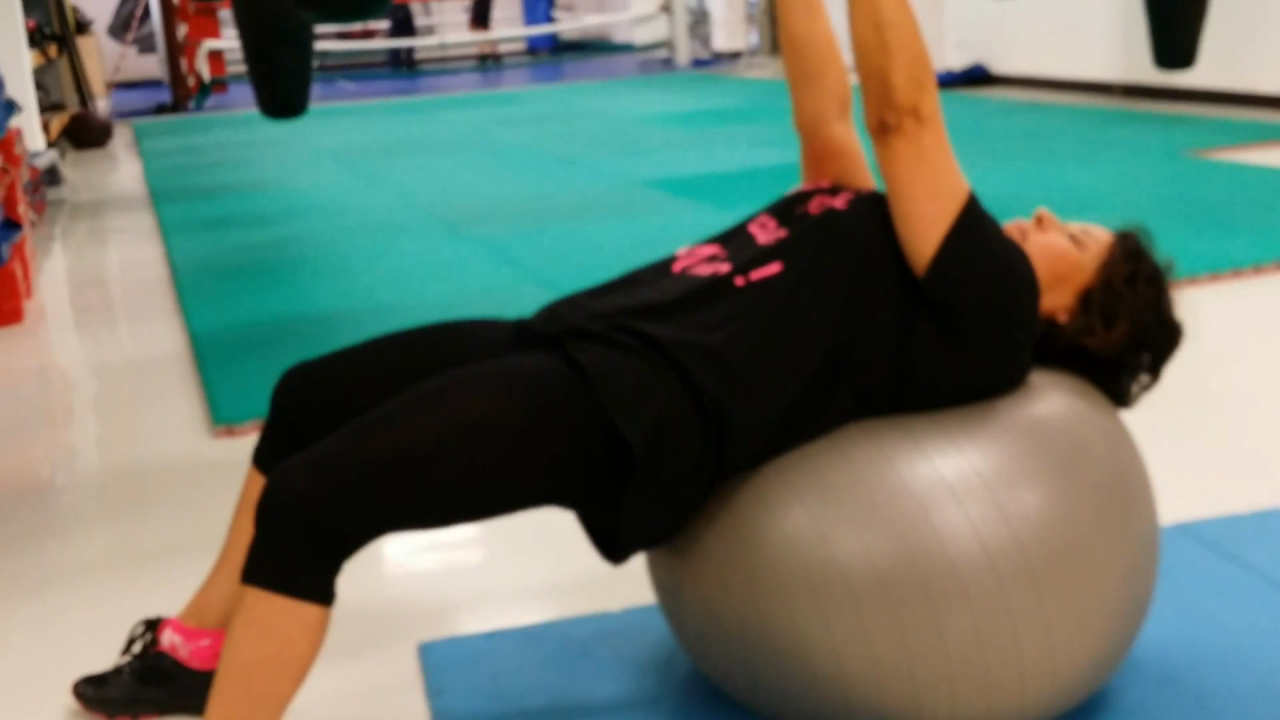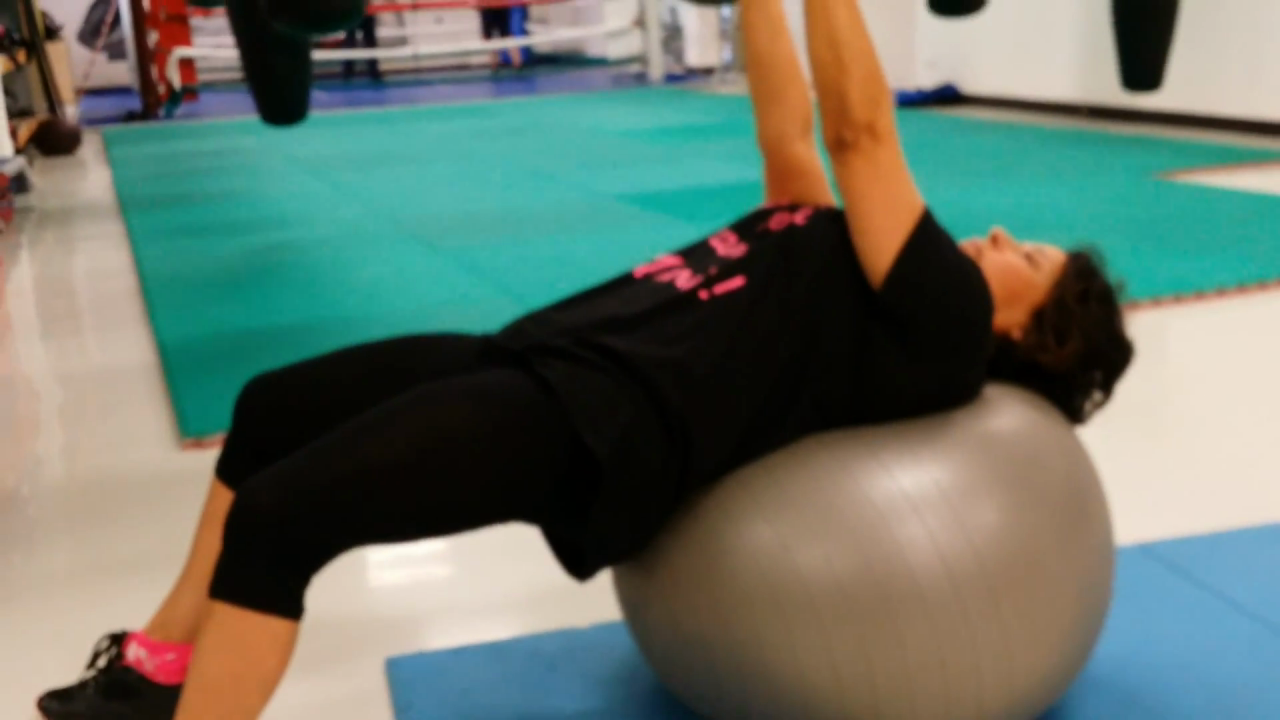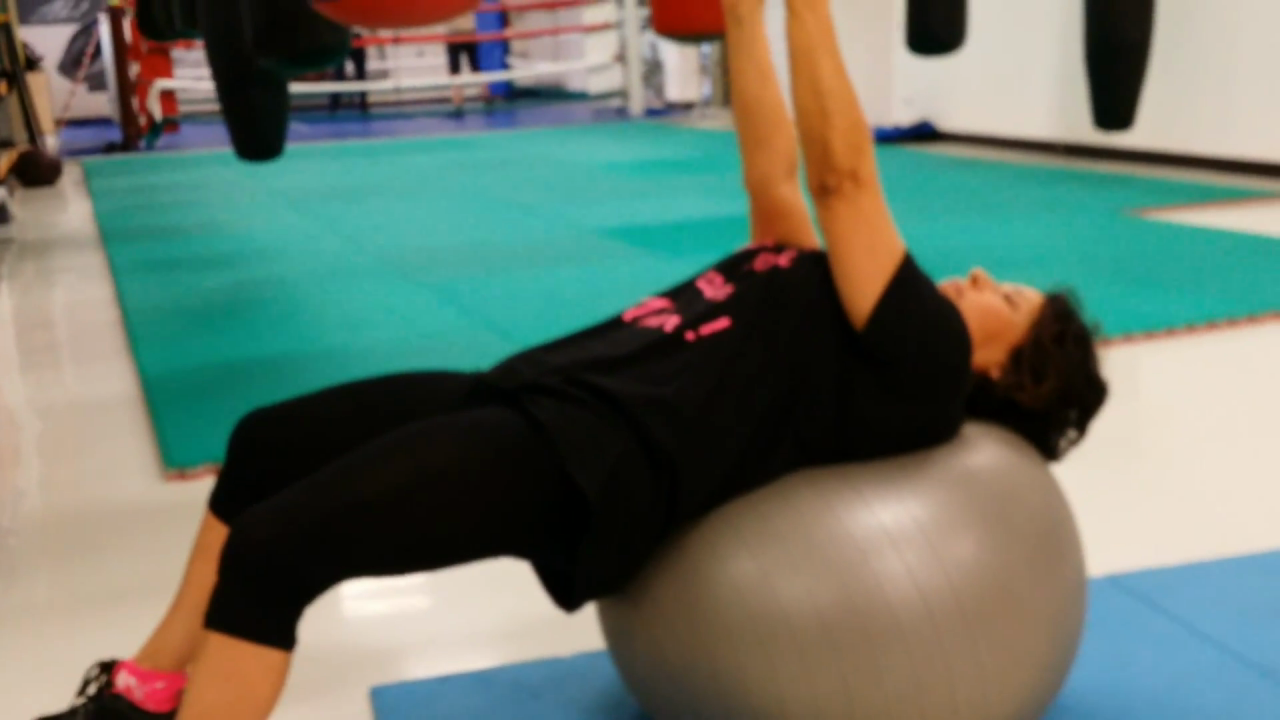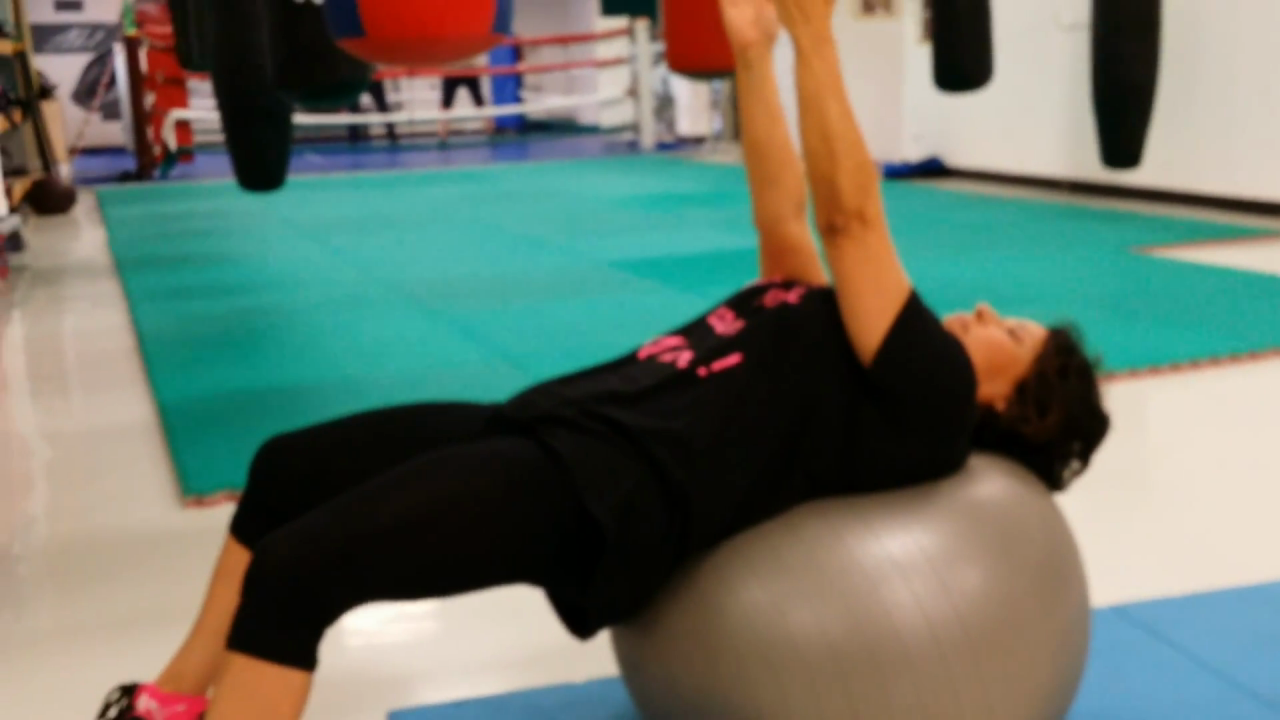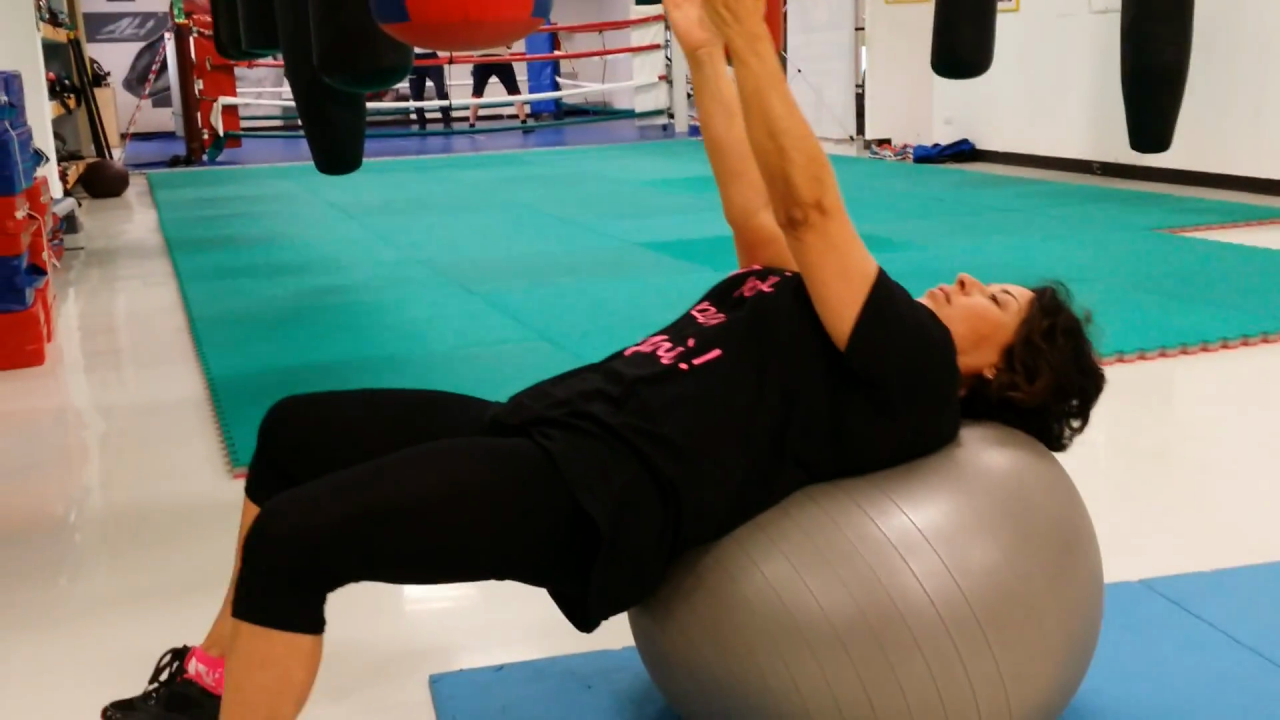
dt=1s
person 1, frame 1
left shoulder: (985, 310)
right shoulder: (905, 255)
left elbow: (904, 114)
right elbow: (825, 110)
left hip: (641, 406)
right hip: (586, 342)
left knee: (308, 501)
right knee: (306, 399)
person 1, frame 2
left shoulder: (943, 324)
right shoulder: (866, 271)
left elbow: (860, 131)
right elbow: (790, 130)
left hip: (599, 425)
right hip: (552, 361)
left knee: (279, 517)
right knee: (270, 408)
person 1, frame 3
left shoulder: (924, 364)
right shoulder: (854, 314)
left elbow: (842, 178)
right elbow: (776, 178)
left hip: (589, 461)
right hip: (544, 397)
left knee: (275, 549)
right knee: (262, 444)
person 1, frame 4
left shoulder: (931, 399)
right shoulder: (858, 345)
left elbow: (851, 220)
right elbow: (783, 219)
left hip: (605, 490)
right hip: (558, 429)
left knee: (295, 571)
right knee: (287, 468)
person 1, frame 5
left shoulder: (915, 374)
right shoulder: (849, 335)
left elbow: (810, 212)
right elbow: (757, 210)
left hip: (597, 494)
right hip: (555, 432)
left knee: (291, 538)
right knee: (295, 430)
